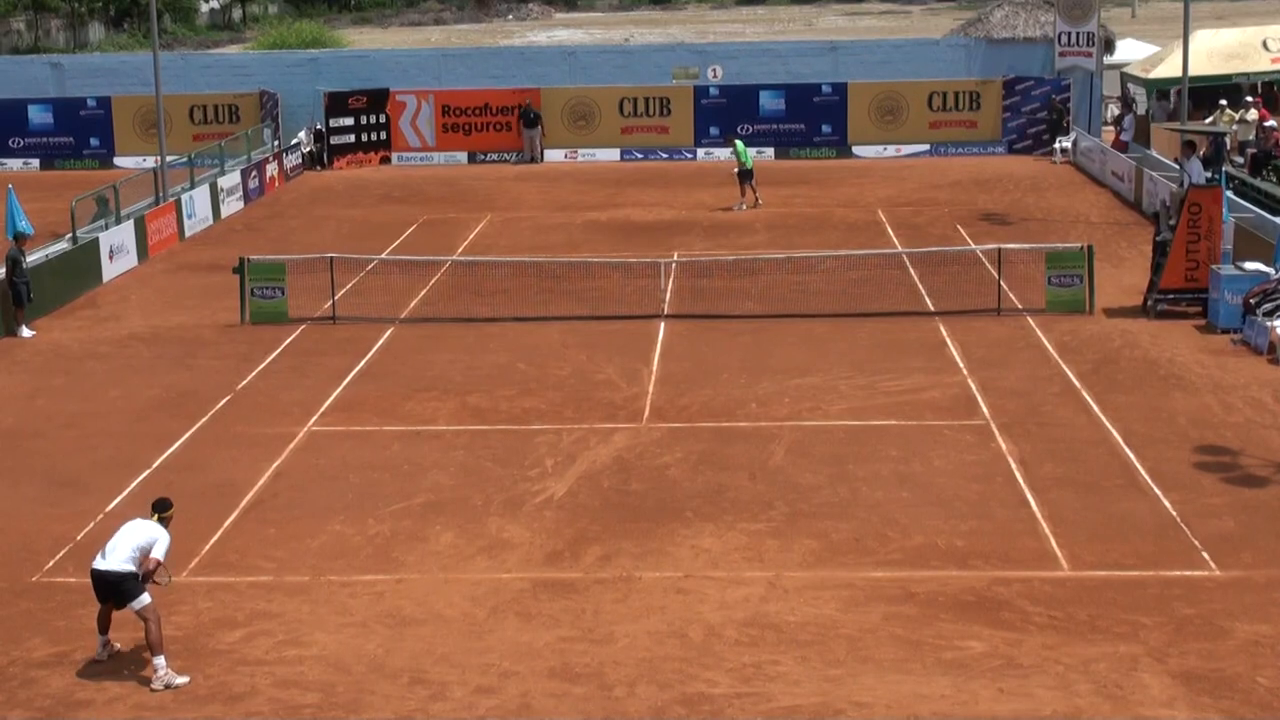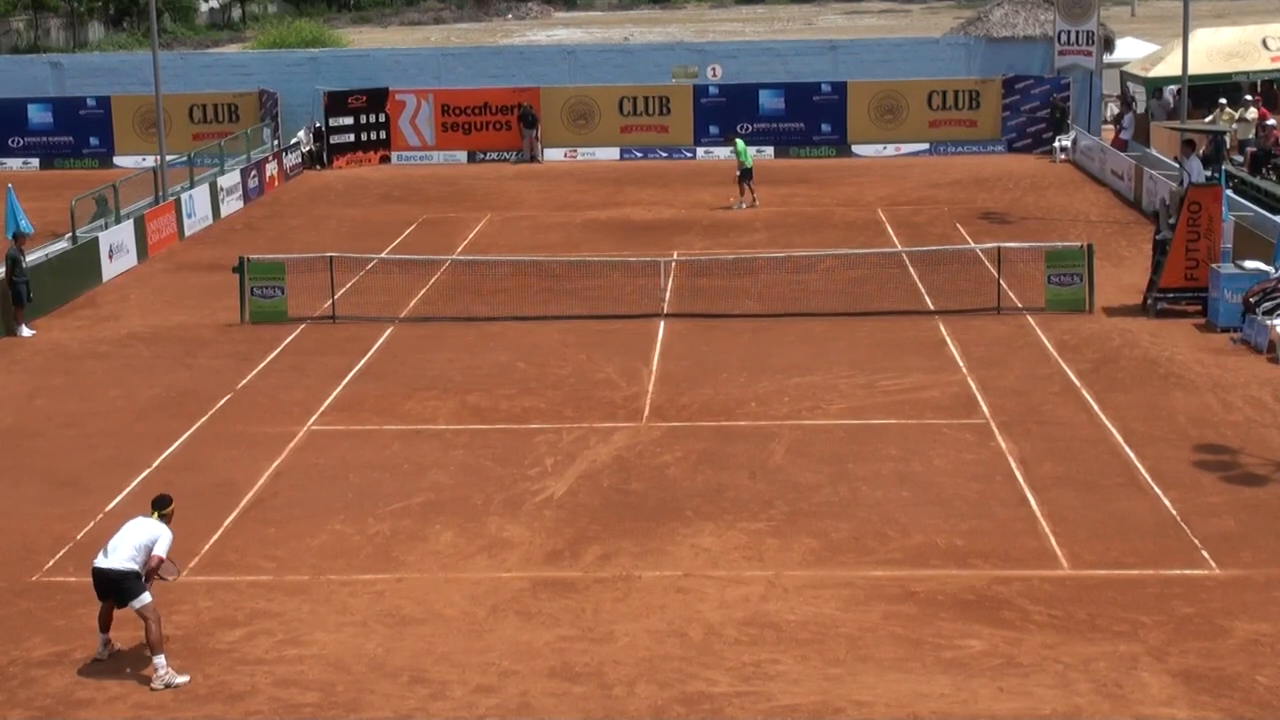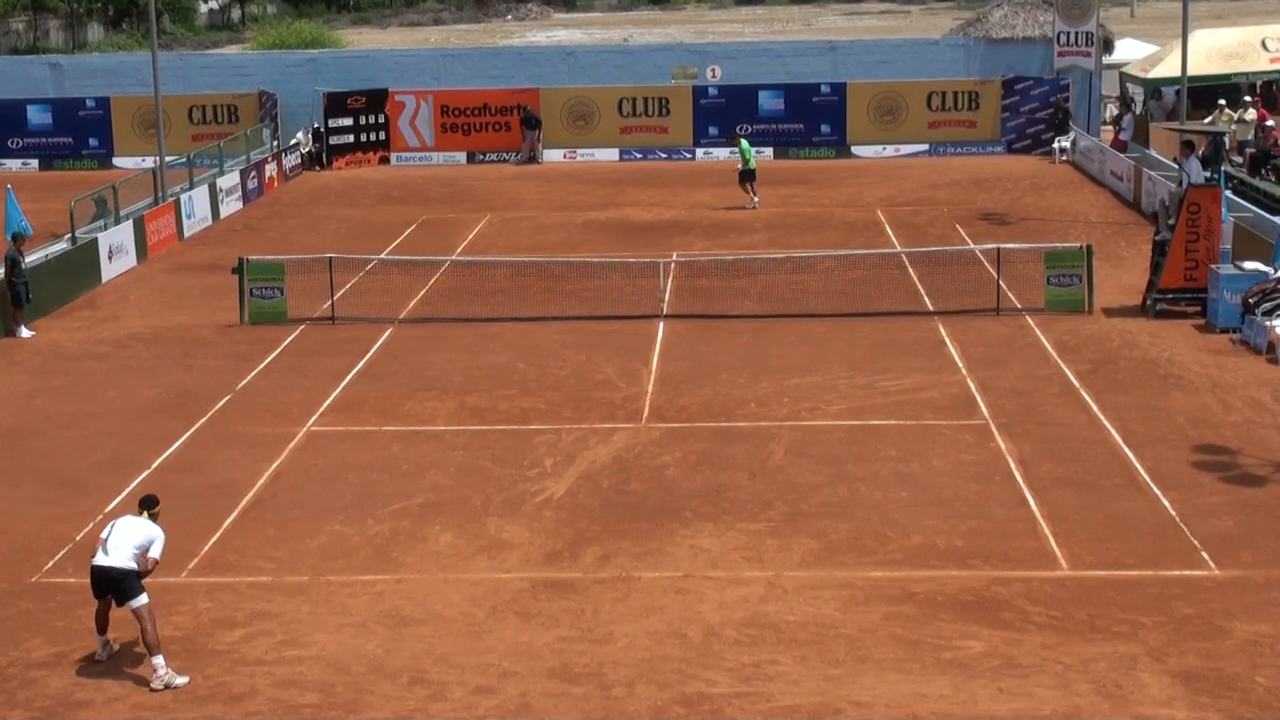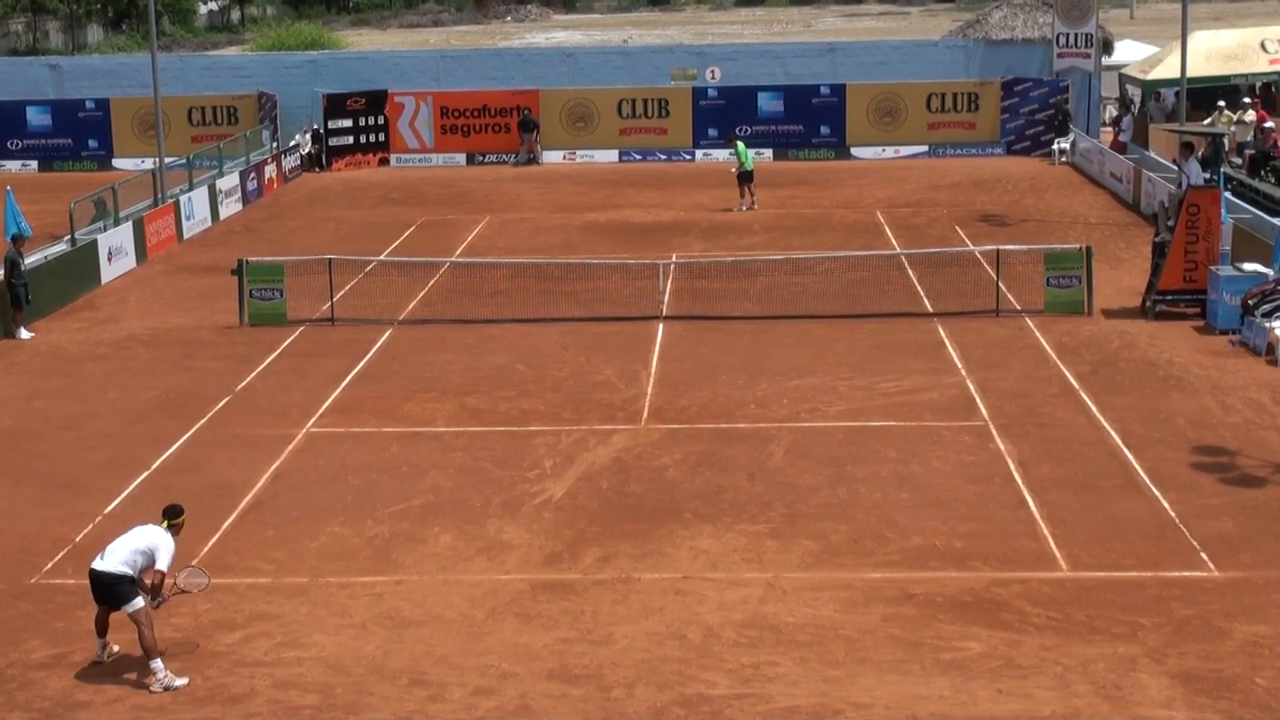
dt=0.4s
person 1, frame 1
left shoulder: (133, 523)
right shoulder: (163, 534)
right elbow: (151, 567)
left wrist: (138, 579)
right wrist: (142, 583)
left hip: (97, 569)
right hip: (120, 573)
left knee: (107, 605)
right knee: (152, 618)
left ankle: (104, 648)
right ankle: (161, 674)
person 1, frame 2
left shoulder: (135, 521)
right shoulder: (164, 532)
right elbow: (154, 564)
left wrist: (140, 578)
right wrist: (146, 581)
left hip: (99, 568)
right hip: (123, 572)
left knee: (108, 604)
right knee: (152, 618)
left ankle: (104, 647)
right ankle: (161, 674)
person 1, frame 3
left shoulder: (119, 521)
right shoulder: (157, 532)
left elbow: (96, 551)
right elbow: (149, 567)
right wrist: (135, 579)
left hip: (98, 567)
right hip: (121, 570)
left knee: (104, 604)
right knee: (147, 618)
left ankle: (103, 648)
right ankle: (161, 674)
person 1, frame 4
left shoulder: (145, 529)
right shoulder: (167, 542)
right elbow: (158, 579)
left wrist: (149, 594)
right wrist: (154, 599)
left hip: (96, 570)
right hip: (115, 575)
left knee: (104, 609)
right knee: (145, 623)
left ankle: (102, 650)
right ankle: (160, 677)
